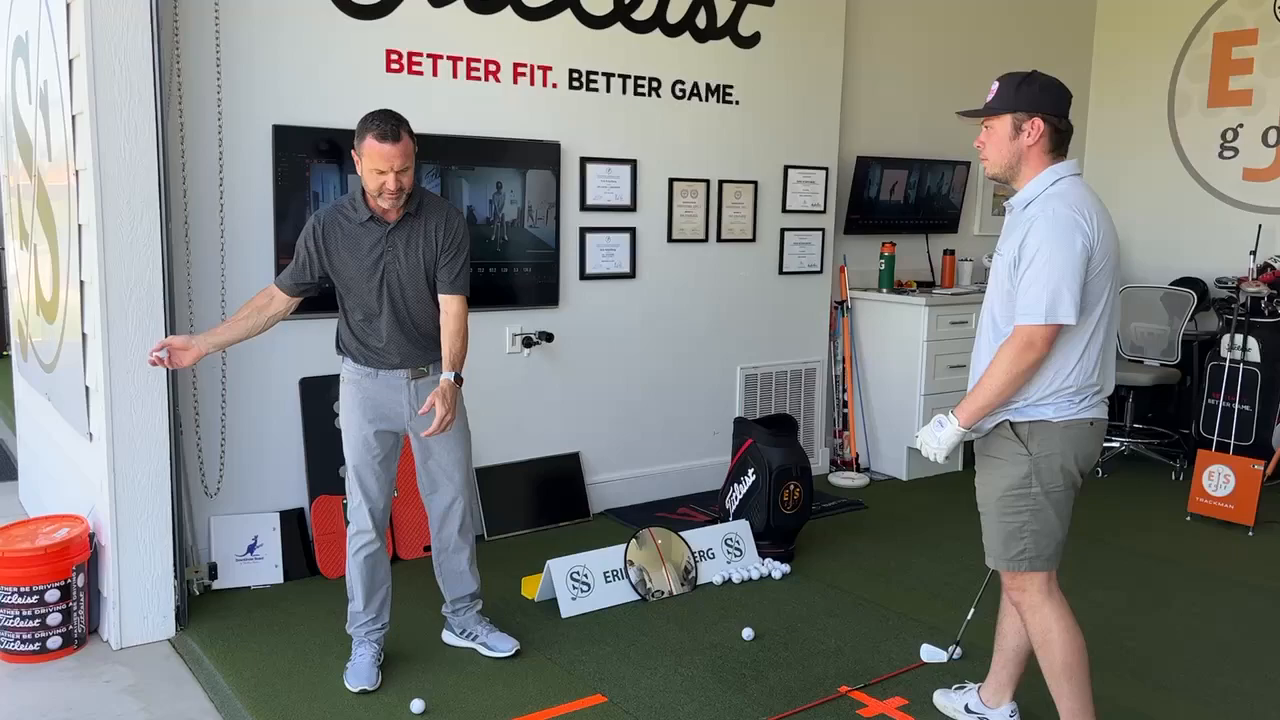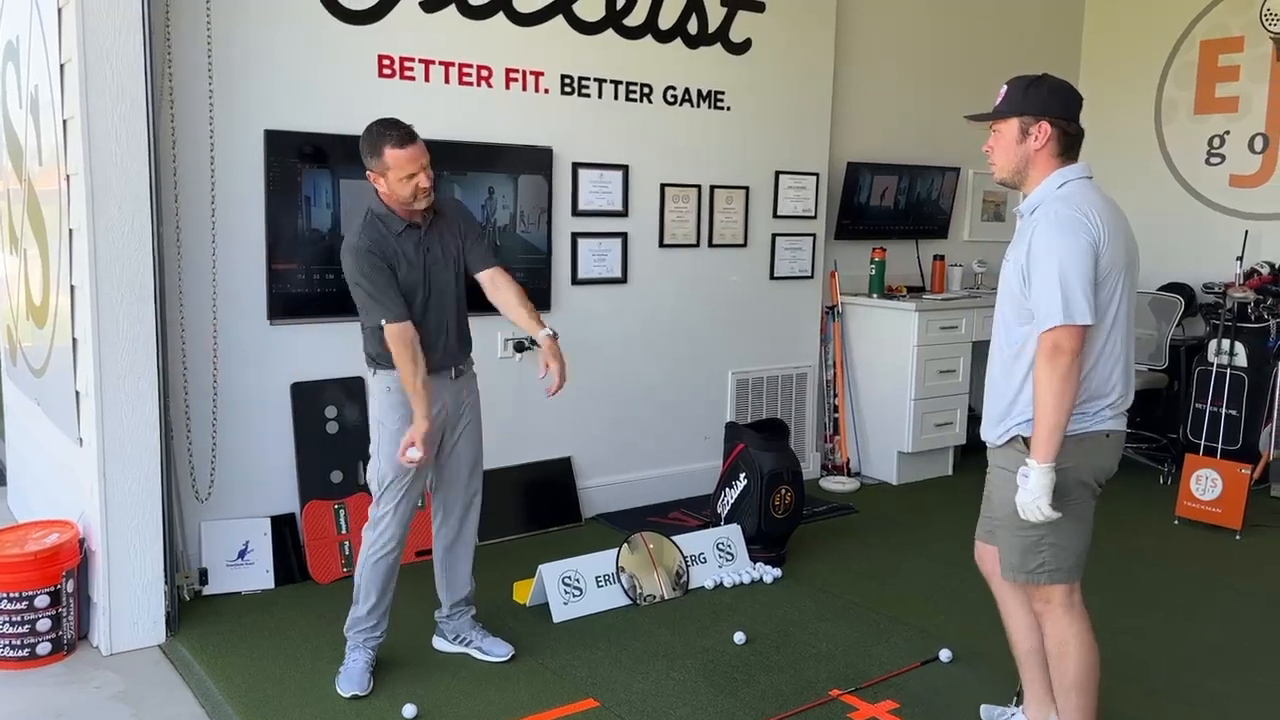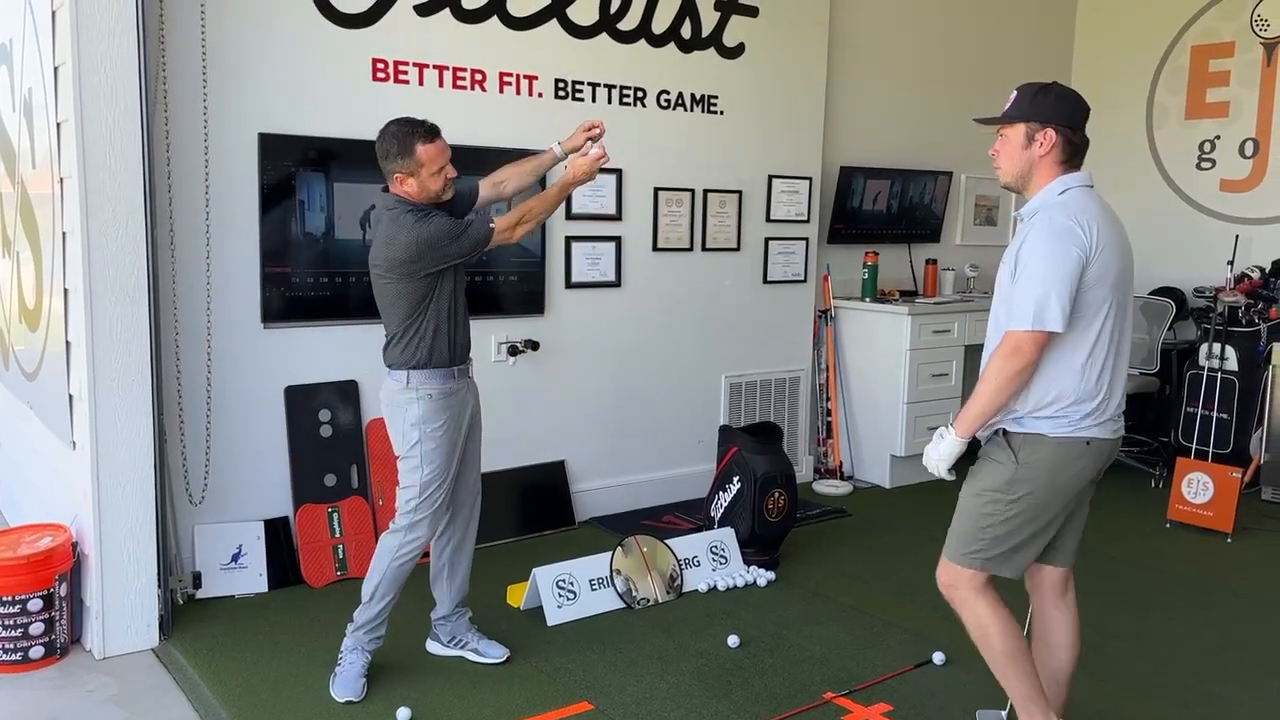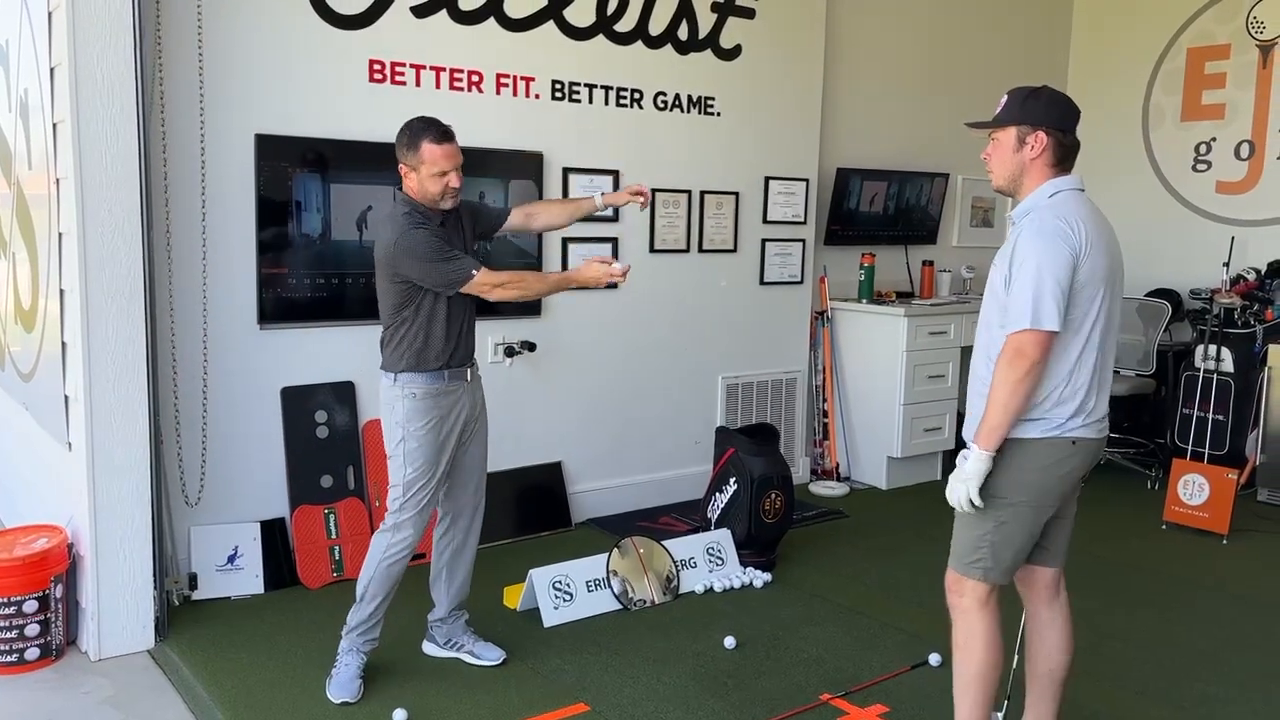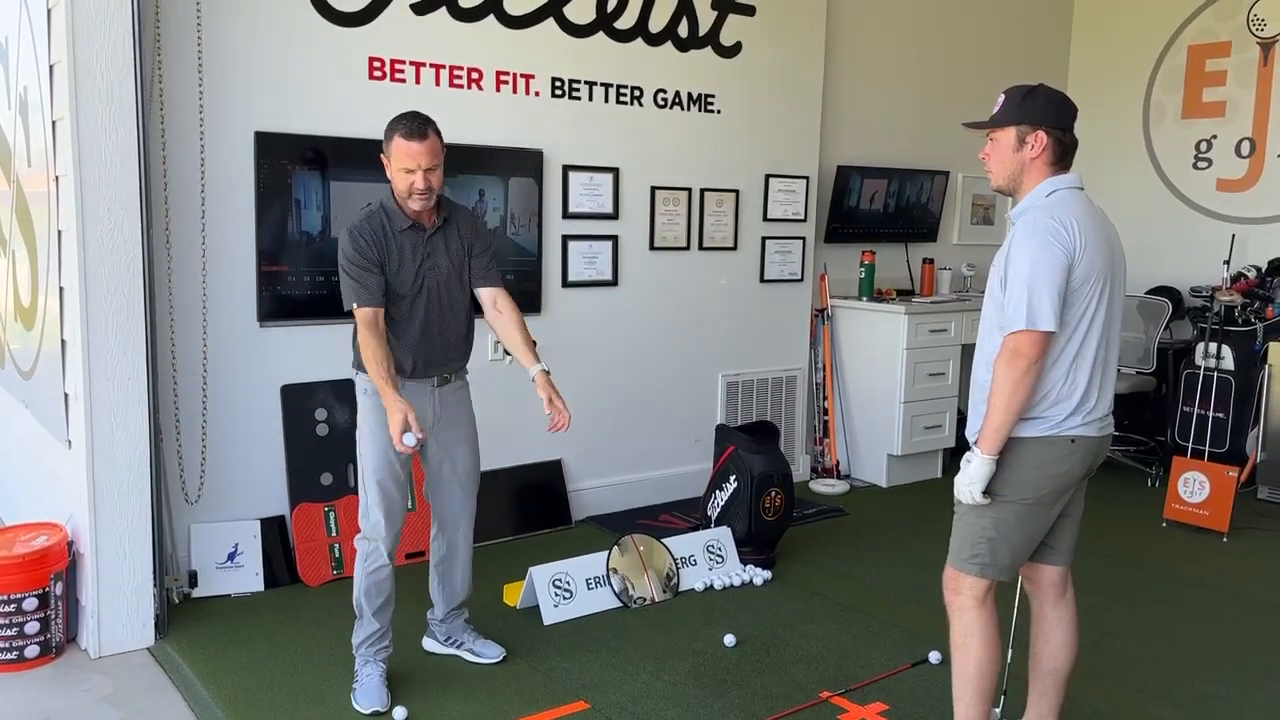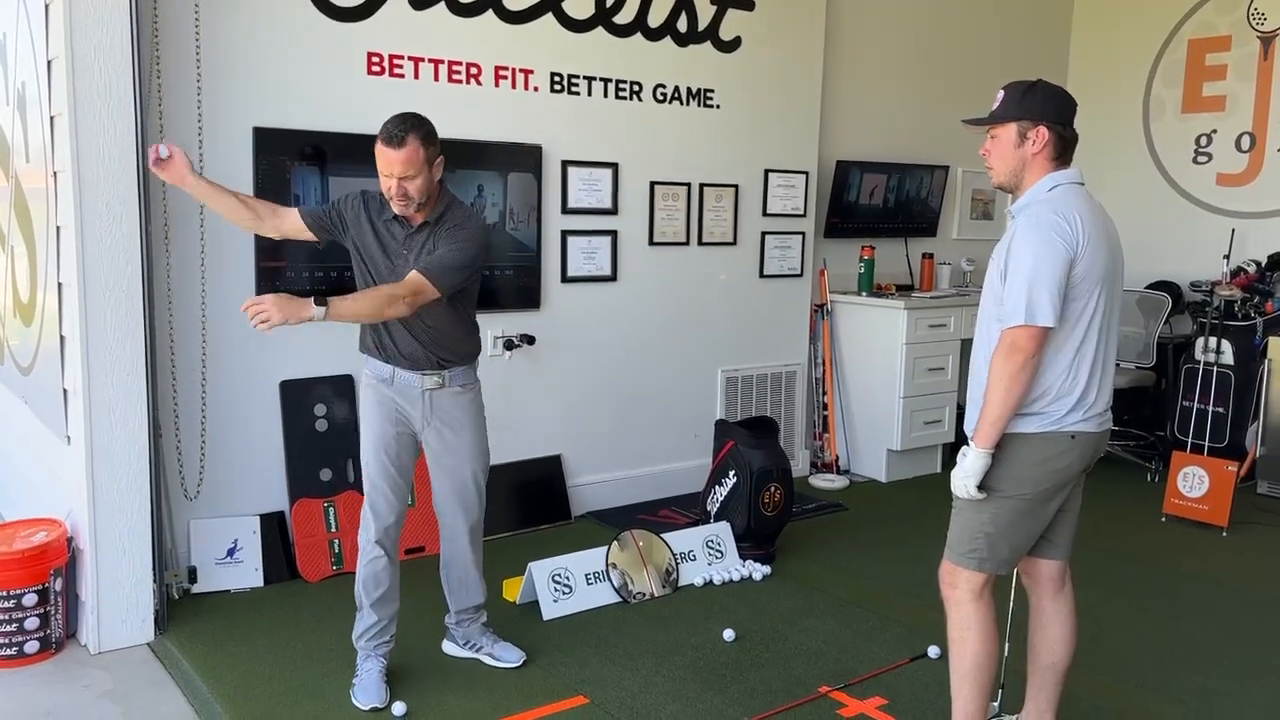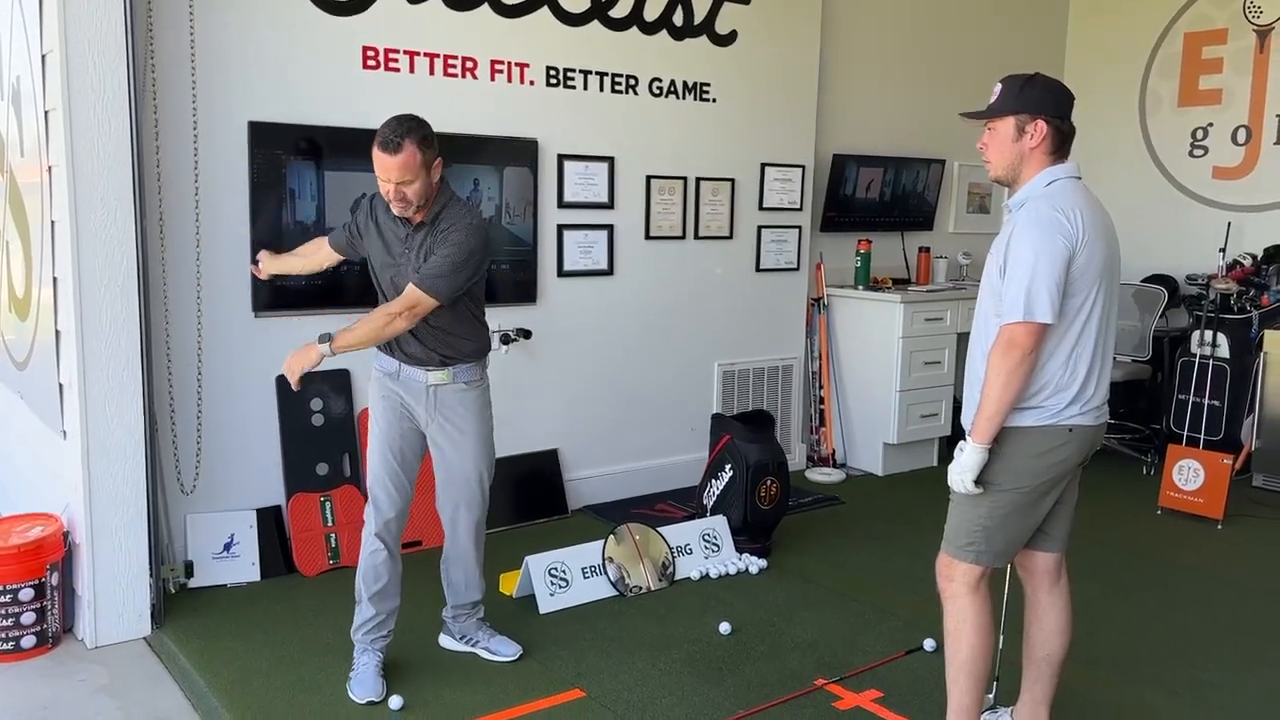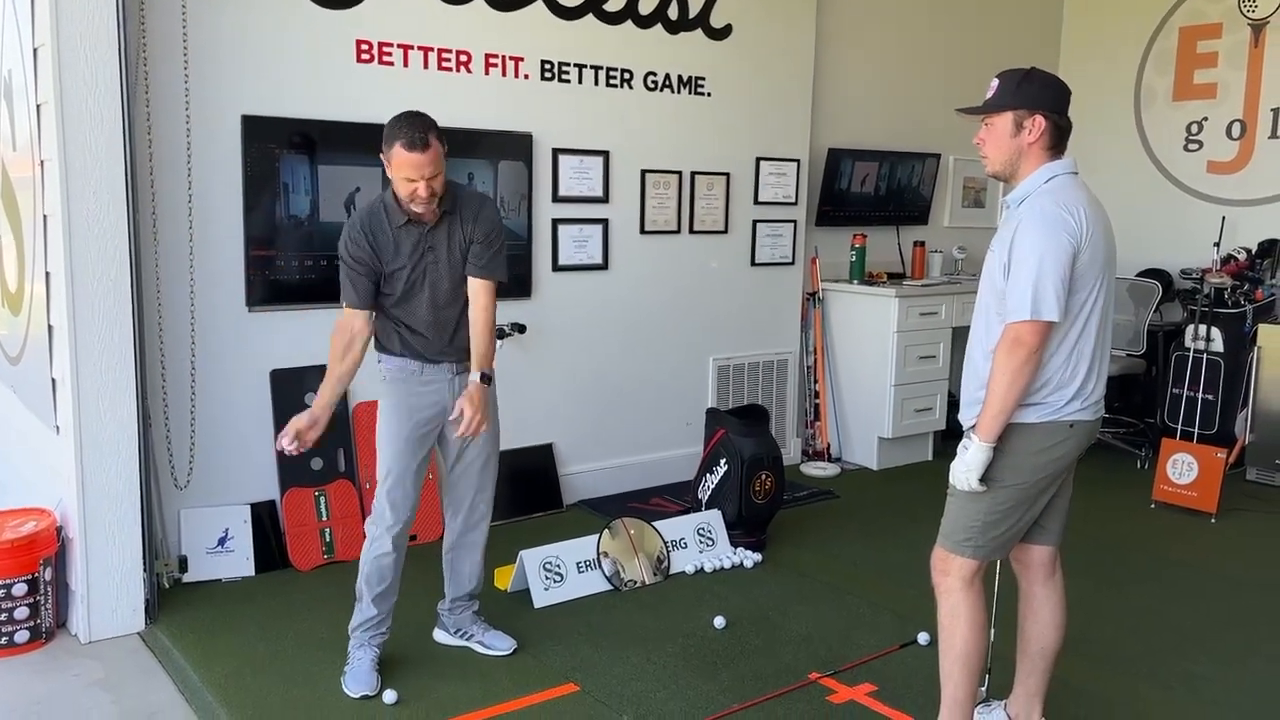
dt=0.5s
person 1, frame 1
left shoulder: (1057, 214)
right shoulder: (1044, 206)
left elbow: (1032, 342)
left wrist: (957, 421)
right wrist: (975, 419)
left hip: (1035, 431)
right hip: (1031, 425)
left knee: (1033, 583)
right knee: (1022, 572)
person 1, frame 2
left shoulder: (1060, 216)
right shoulder: (1074, 206)
left elbow: (1061, 346)
left wrist: (1041, 462)
left hip: (1050, 440)
right hip: (1035, 434)
left knee: (1052, 594)
right knee: (996, 559)
person 1, frame 3
left shoulder: (1056, 223)
right shoulder: (1084, 214)
left elbow: (1022, 350)
left wrist: (956, 432)
left hip: (1041, 440)
right hip: (1073, 433)
left knee: (961, 576)
right knee: (1049, 582)
person 1, frame 4
left shoulder: (1047, 224)
right shoulder: (1078, 217)
left elbow: (1026, 350)
left wrist: (977, 449)
left hip: (1028, 443)
right hip: (1063, 436)
left knee: (969, 590)
right knee: (1042, 585)
person 1, frame 5
left shoulder: (1042, 225)
right shoulder: (1085, 217)
left elbow: (1024, 350)
left wrist: (983, 452)
left hip: (1032, 443)
right hip: (1072, 434)
left knee: (966, 587)
right knee: (1048, 583)
person 1, frame 6
left shoulder: (1045, 218)
right shoulder: (1083, 211)
left elbow: (1022, 343)
left wrist: (979, 445)
left hip: (1030, 437)
right hip: (1069, 429)
left knee: (963, 579)
right knee: (1047, 577)
person 1, frame 7
left shoulder: (1043, 213)
right shoulder: (1077, 205)
left elbow: (1020, 339)
left wrist: (977, 440)
left hip: (1027, 431)
right hip: (1064, 422)
left knee: (959, 572)
right knee: (1043, 569)
person 1, frame 8
left shoulder: (1044, 211)
right shoulder: (1067, 200)
left elbow: (1025, 337)
left wrist: (981, 438)
left hip: (1025, 427)
right hip: (1056, 420)
left knee: (954, 567)
right knee: (1036, 563)
person 2, frame 1
left shoulder: (446, 221)
right shoulder: (328, 225)
left elbow: (452, 309)
right elbow: (280, 297)
left wrist: (449, 381)
right wrist: (203, 344)
left hip: (433, 382)
right hip: (366, 384)
left knee: (452, 504)
right knee: (368, 517)
left ankle: (463, 618)
right ankle: (367, 638)
person 2, frame 2
left shoulder: (451, 219)
right shoulder: (364, 247)
left elbow: (495, 280)
right elbow: (400, 335)
left wrist: (544, 337)
right wrist: (418, 419)
left hip: (461, 380)
right hip: (403, 390)
left knee: (458, 510)
right knee: (389, 521)
left ankle: (454, 622)
right ankle: (361, 645)
person 2, frame 3
left shoulder: (426, 205)
right shoulder: (414, 233)
left elbow: (497, 185)
right elbow: (512, 228)
left wrist: (561, 149)
right wrist: (569, 182)
left hip: (455, 381)
right hip: (423, 391)
left knee: (460, 510)
right knee: (416, 520)
left ankle: (450, 626)
right ankle: (359, 646)
person 2, frame 4
left shoulder: (456, 212)
right shoulder: (406, 237)
left elbow: (529, 217)
right elbow: (494, 287)
left wrist: (603, 201)
right wrist: (578, 278)
left hip: (464, 384)
right hip: (418, 393)
left knee: (463, 513)
right knee: (405, 523)
left ankle: (447, 628)
right ankle: (354, 646)
person 2, frame 5
left shoulder: (470, 229)
right shoulder: (364, 232)
left elbow: (498, 307)
right elbow: (371, 324)
left wrist: (539, 374)
right wrist: (390, 398)
left hip: (450, 391)
right hip: (390, 394)
left knee: (456, 517)
right knee: (380, 530)
left ankle: (447, 627)
right ankle: (371, 657)
person 2, frame 6
left shoulder: (466, 231)
right shoulder: (361, 211)
left elbow: (402, 298)
right elbow: (274, 219)
left wrist: (310, 307)
right wrist: (191, 181)
left hip: (453, 388)
right hip: (385, 383)
left knee: (463, 515)
right knee: (382, 521)
left ankle: (467, 628)
right ankle: (372, 652)
person 2, frame 7
left shoulder: (464, 230)
right shoulder: (374, 211)
left elbow: (404, 314)
right elbow: (329, 248)
left wrist: (322, 347)
right wrist: (274, 263)
left hip: (459, 383)
right hip: (395, 378)
left knee: (465, 510)
right knee: (384, 514)
left ankle: (463, 623)
right ankle: (369, 646)
person 2, frame 8
left shoulder: (477, 213)
right shoulder: (365, 229)
left elbow: (481, 304)
right elbow: (354, 324)
left wrist: (478, 381)
right wrist: (322, 406)
left hip: (472, 376)
right hip: (406, 378)
left knee: (472, 505)
right knee: (391, 512)
left ankle: (458, 616)
right ankle: (366, 640)
